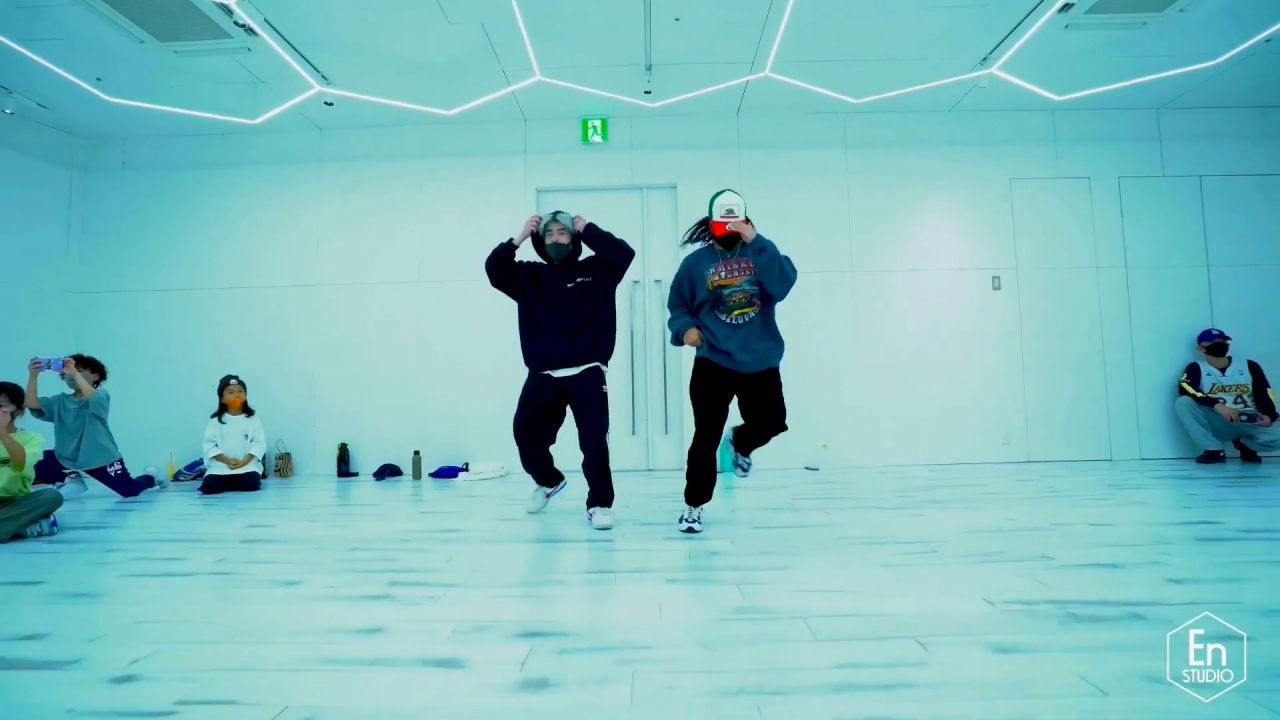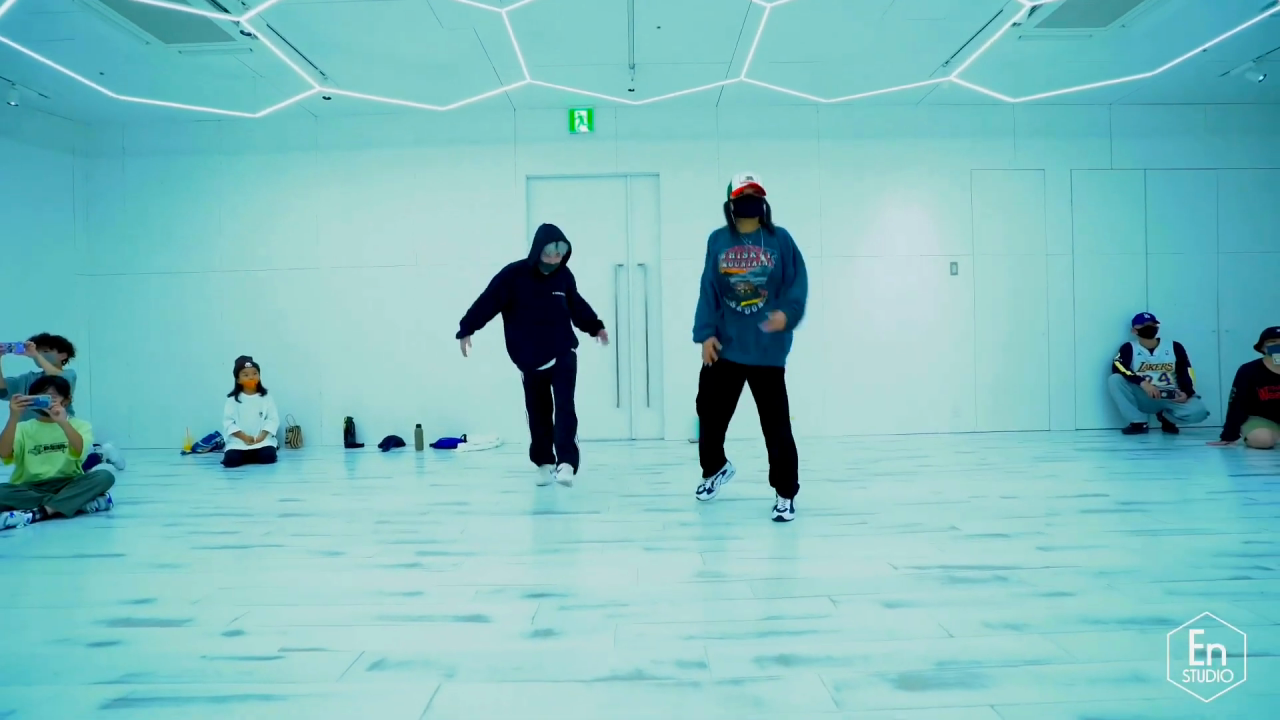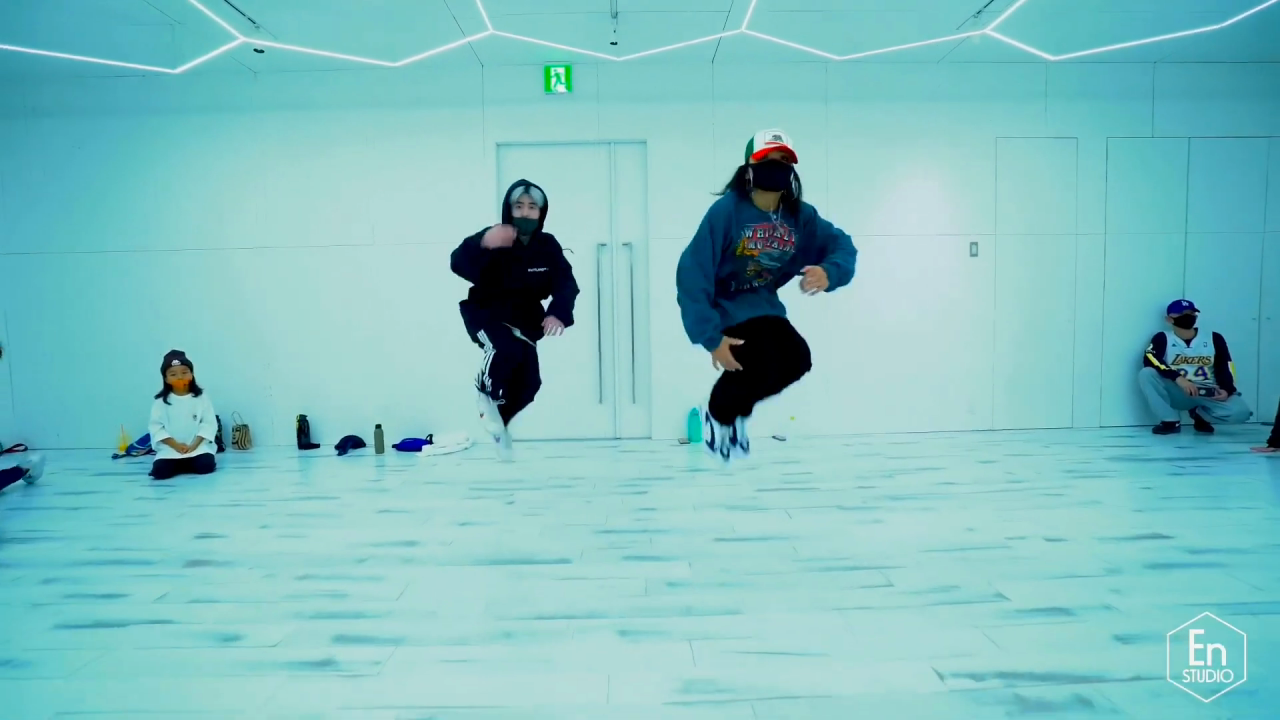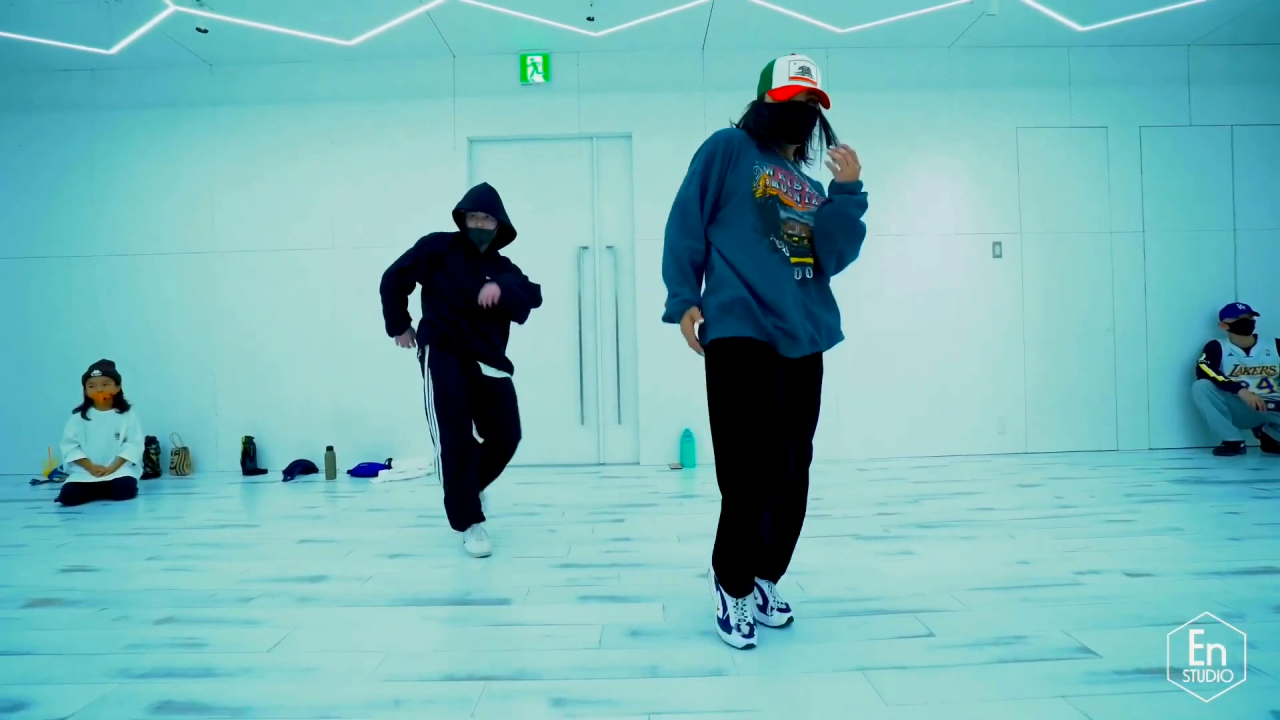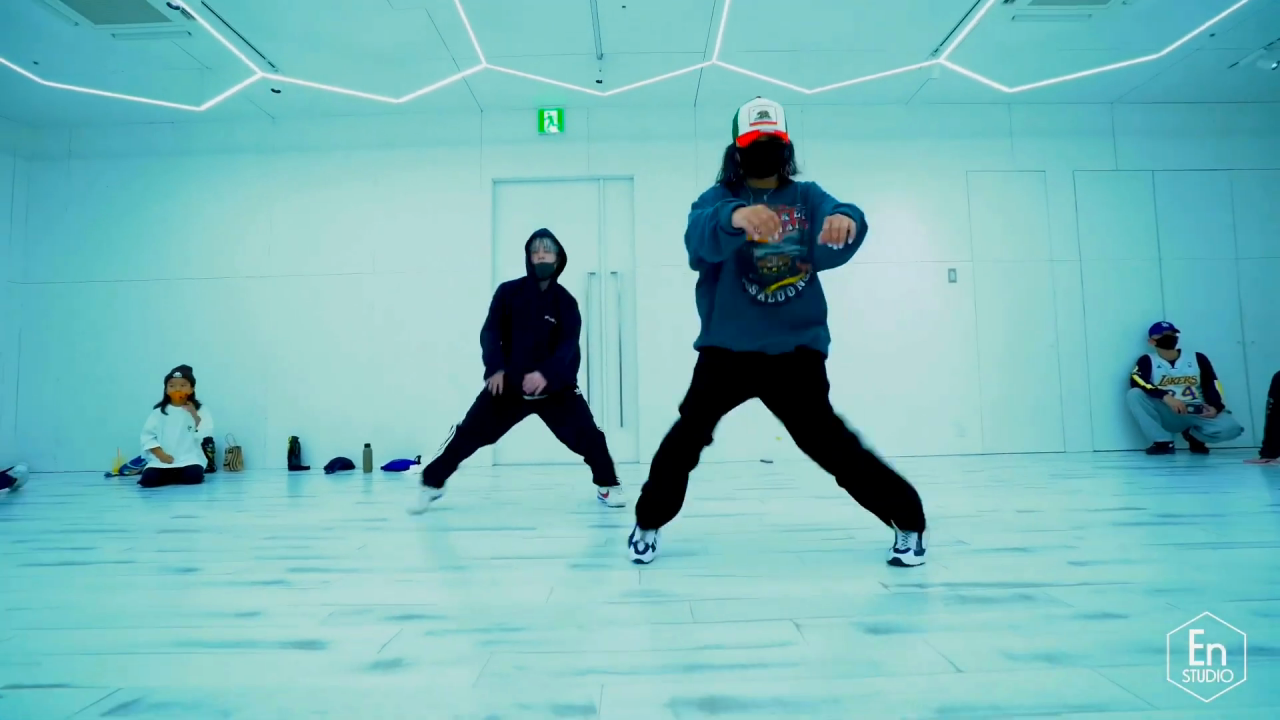
dt=1s
person 1, frame 1
left shoulder: (757, 253)
right shoulder: (696, 261)
left elbow: (783, 284)
right elbow: (679, 306)
left wrist: (756, 241)
right wrist: (685, 329)
left hip: (760, 357)
right hip: (714, 359)
left knee: (771, 419)
right knee: (707, 432)
left ankle: (741, 443)
right ankle: (695, 503)
person 1, frame 2
left shoulder: (780, 239)
right shoulder: (718, 240)
left elbow: (797, 286)
right elbow: (709, 293)
left wrist: (785, 314)
right wrist: (705, 333)
left hip: (766, 349)
right hip: (724, 347)
left knee: (775, 419)
right knee: (711, 412)
left ankle: (785, 493)
right ankle: (716, 468)
person 1, frame 3
left shoulder: (799, 215)
right shoulder: (725, 212)
left elbow: (842, 249)
right elbow: (693, 277)
left wrist: (827, 271)
right wrist: (711, 336)
left hip: (763, 308)
right hip: (724, 315)
left knee: (795, 358)
right knee: (764, 362)
left ankle: (732, 409)
right ankle: (721, 412)
person 1, frame 4
left shoulder: (812, 187)
right shoulder: (728, 150)
left elbow: (833, 257)
right elbow: (687, 228)
left wrist: (848, 191)
right wrist: (685, 299)
left hip: (804, 341)
right hip: (741, 333)
left knee: (792, 470)
right knee: (753, 467)
left ankle: (763, 578)
person 1, frame 5
left shoulder: (807, 196)
right shoulder: (719, 197)
left elbow: (838, 230)
right elbow: (700, 236)
left wrist: (844, 223)
right wrist: (733, 218)
left hip: (797, 345)
right hip: (729, 348)
left knee: (826, 439)
right knee: (688, 435)
left ankle: (905, 519)
right ankle: (650, 521)
person 2, frame 1
left shoulder: (595, 271)
right shoulder: (529, 276)
left elbow: (624, 253)
right elbow: (494, 269)
left wrist: (587, 230)
right wrist: (520, 237)
left hip: (586, 372)
right hip: (543, 374)
left knee: (594, 438)
right knee: (527, 433)
left ankle: (600, 504)
right ankle: (549, 481)
person 2, frame 2
left shoulder: (564, 275)
right shoulder: (513, 275)
left elbow: (576, 303)
right elbow: (487, 303)
left wrist: (595, 326)
right wrist: (466, 330)
left hip: (563, 353)
right hip: (530, 358)
left knee: (564, 406)
right knee: (538, 413)
person 2, frame 3
left shoulder: (548, 246)
right shoulder: (490, 239)
left elbow: (566, 284)
right elbow: (459, 263)
left wrist: (560, 313)
right wrist: (484, 244)
left hip: (524, 324)
right hip: (485, 316)
left knee: (528, 385)
right knee: (506, 353)
left ankle: (498, 415)
right ankle: (489, 393)
person 2, frame 4
left shoulder: (502, 269)
right shoulder: (436, 248)
left elbow: (532, 296)
right elbow: (394, 280)
left wrist: (503, 289)
right wrist: (399, 325)
left hip: (488, 360)
right hip: (443, 355)
left knee: (506, 437)
right knee: (456, 440)
left ankle: (469, 492)
right ankle: (469, 523)
person 2, frame 5
left shoulder: (565, 302)
right shoulder: (509, 292)
left elbow: (569, 346)
right elbow: (491, 333)
left wrist: (546, 374)
right wrist: (494, 369)
left hip: (553, 386)
right hip: (510, 384)
left knee: (589, 438)
right knee: (468, 433)
left ankle: (606, 484)
right ankle: (432, 483)
